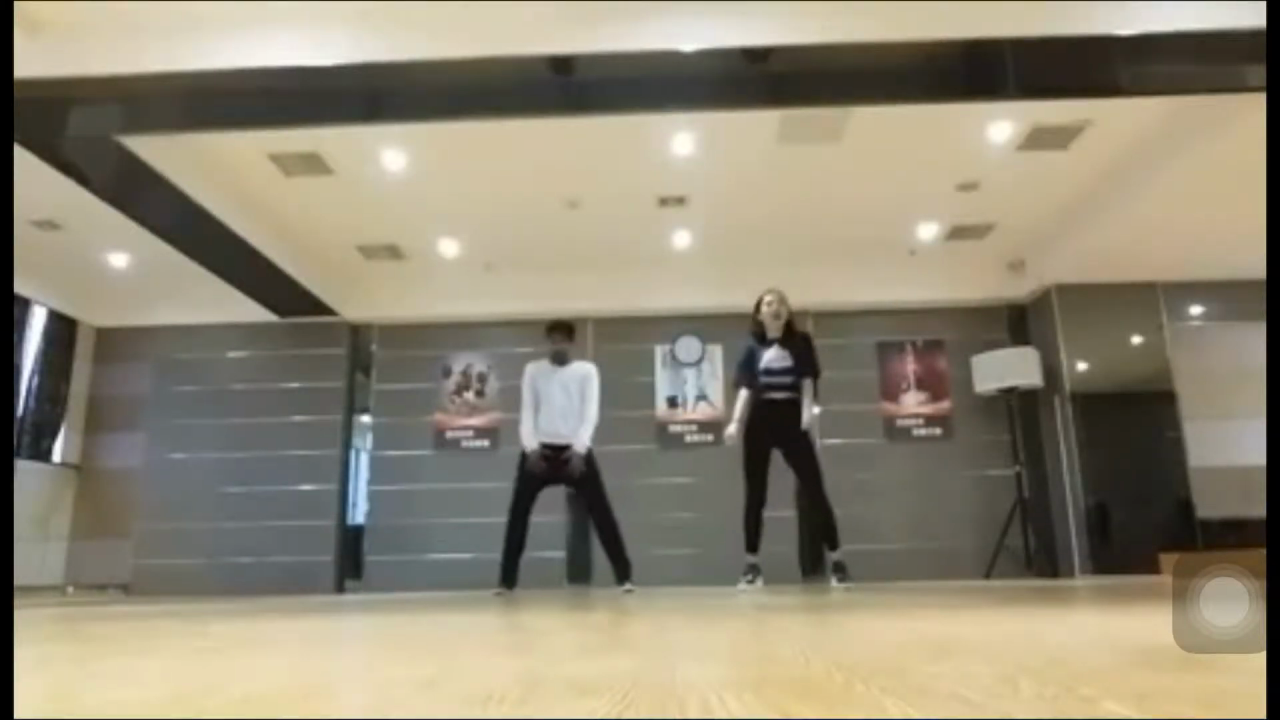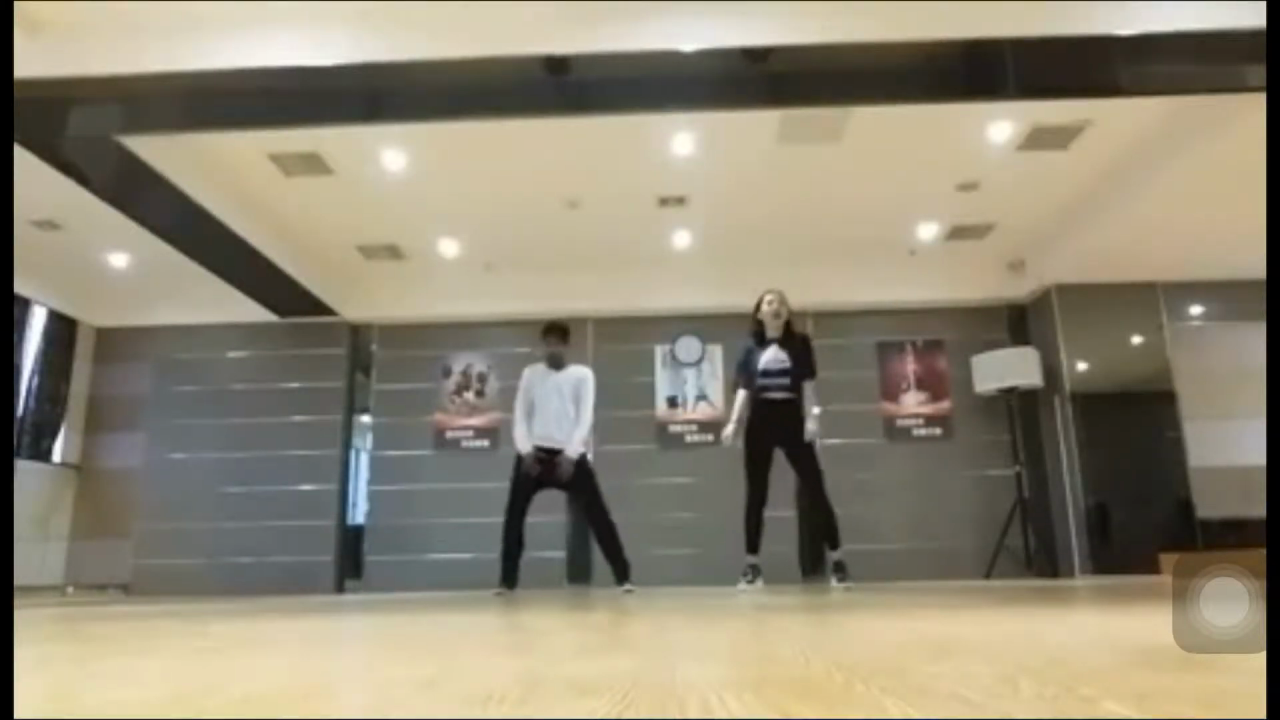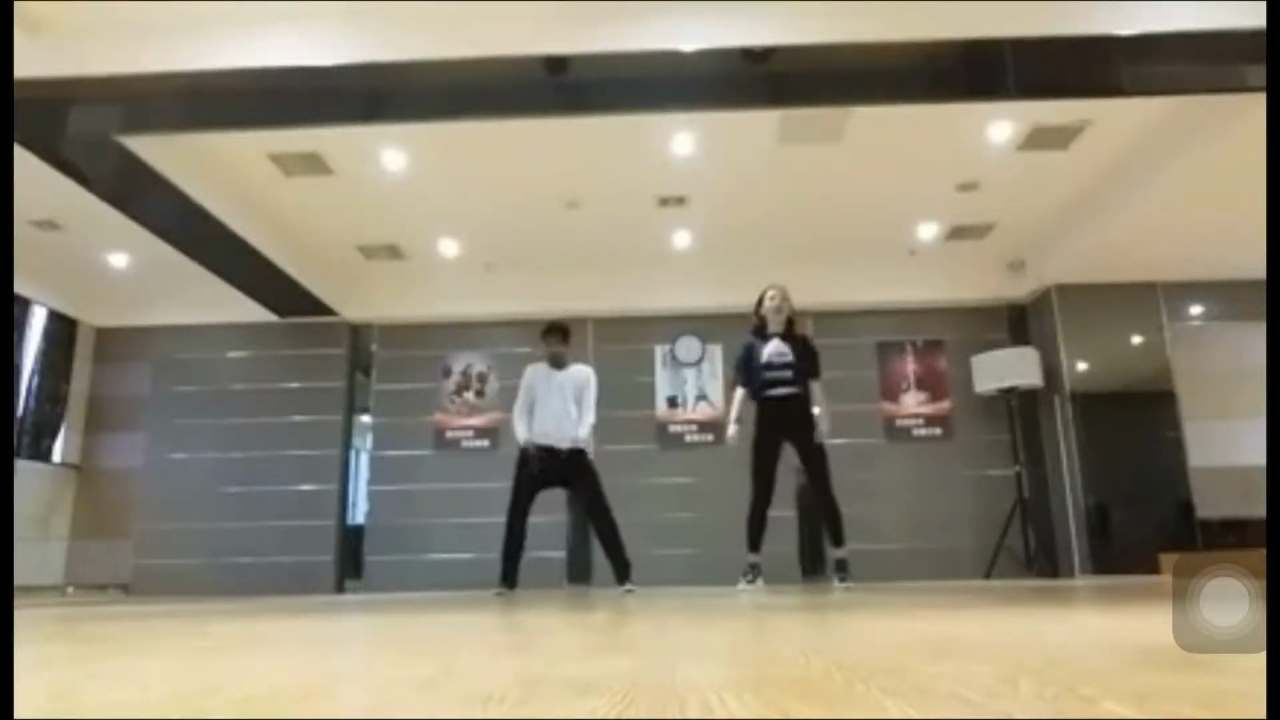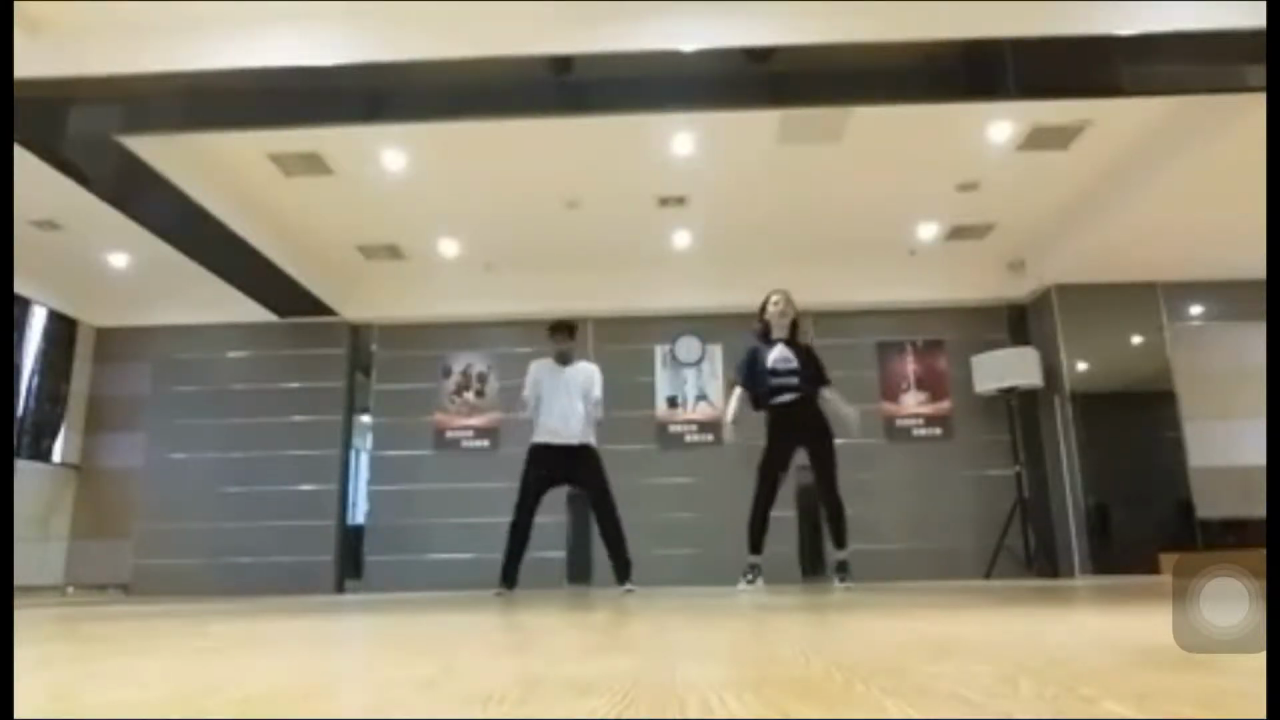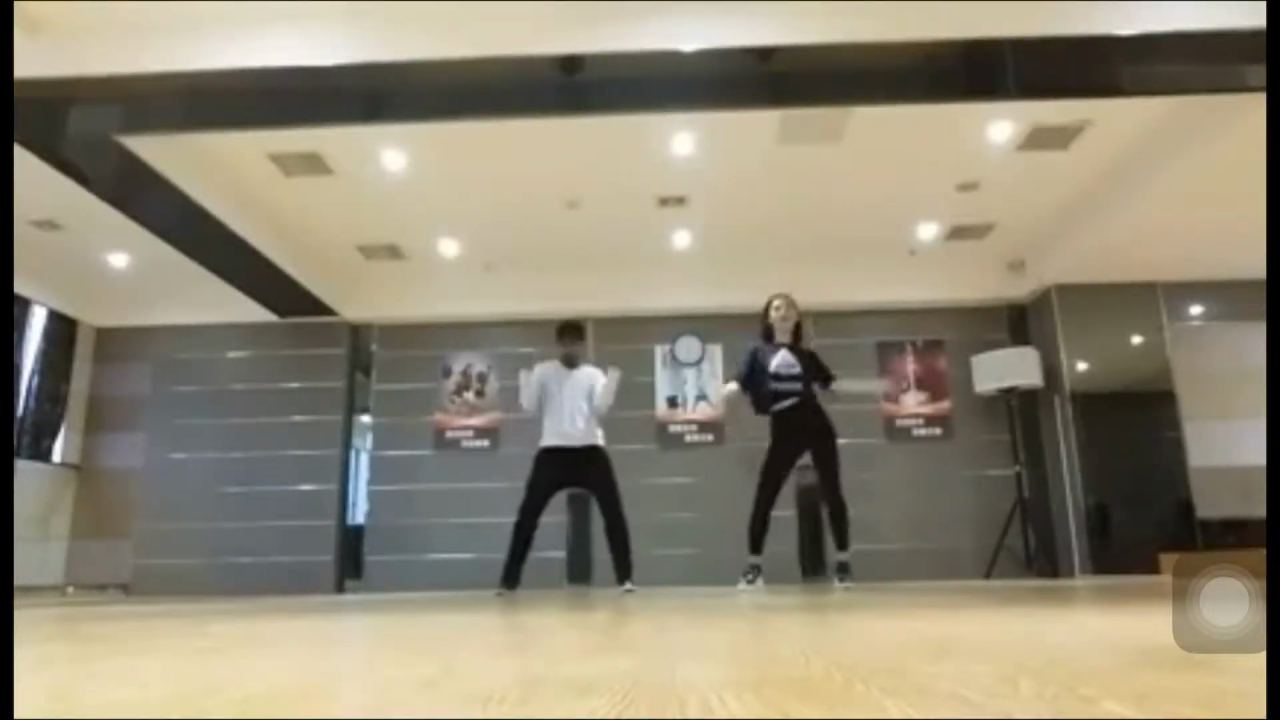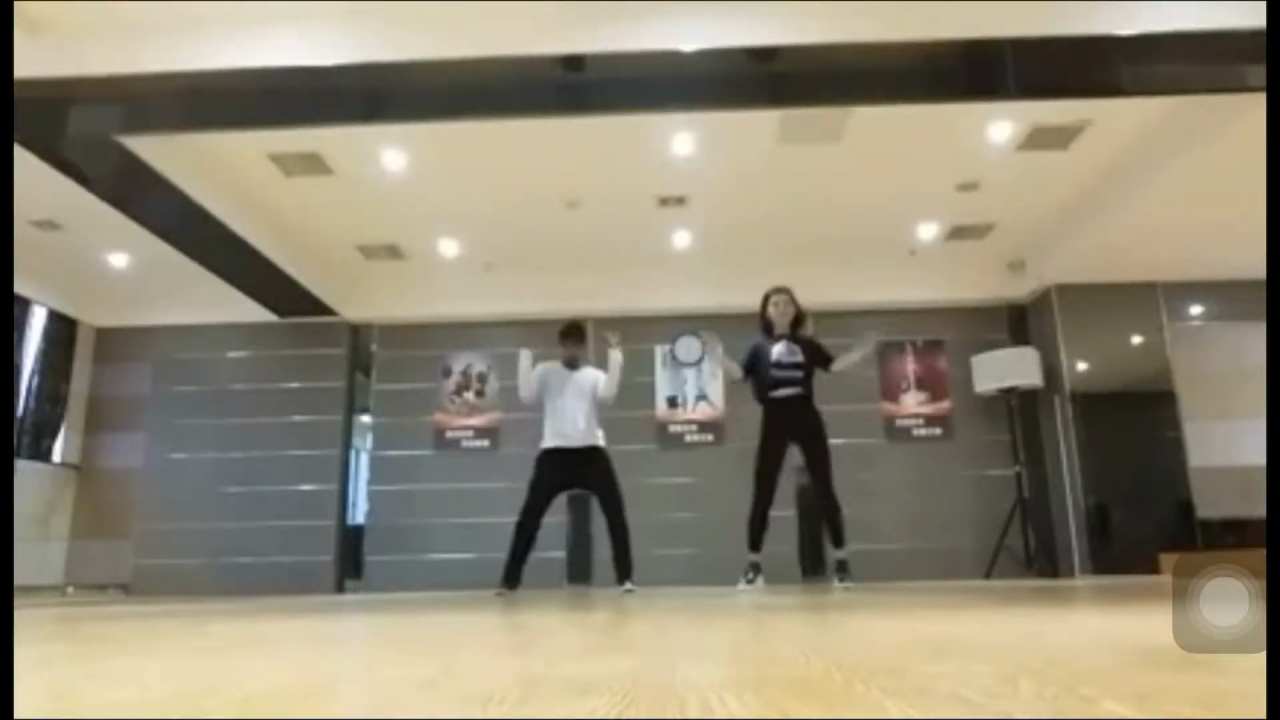
dt=0.1s
person 1, frame 1
left shoulder: (801, 342)
right shoulder: (753, 350)
left elbow: (807, 380)
right elbow: (746, 387)
left wrist: (807, 410)
right wrist: (735, 421)
left hip: (792, 423)
right hip: (759, 424)
left knee: (814, 492)
right knee: (755, 496)
left ankle: (836, 562)
right ankle: (752, 566)
person 1, frame 2
left shoulder: (800, 343)
right shoulder: (752, 350)
left elbow: (807, 383)
right elbow: (744, 388)
left wrist: (811, 417)
right wrist: (733, 423)
left hip: (793, 423)
right hip: (760, 424)
left knee: (815, 491)
right knee: (756, 496)
left ankle: (836, 562)
right ankle: (752, 567)
person 1, frame 3
left shoulder: (801, 343)
right shoulder: (753, 346)
left elbow: (812, 380)
right elbow: (742, 385)
left wrist: (820, 414)
right wrist: (733, 420)
left hip: (800, 417)
right hip: (768, 420)
left knee: (821, 489)
right knee: (761, 494)
left ankle: (840, 561)
right ankle: (753, 565)
person 1, frame 4
left shoulder: (804, 351)
right shoulder: (757, 350)
left elbow: (823, 387)
right elbow: (742, 387)
left wrist: (846, 410)
right wrist: (729, 416)
left hip: (812, 422)
right hip: (779, 426)
left knee: (829, 492)
right knee: (763, 496)
left ankle: (841, 562)
right ankle: (753, 566)
person 1, frame 5
left shoulder: (806, 355)
right shoulder: (759, 353)
left elbow: (829, 383)
right elbow: (740, 384)
right wrist: (723, 393)
left hip: (815, 426)
right hip: (783, 431)
left knee: (833, 494)
right knee: (764, 498)
left ankle: (842, 563)
right ankle: (754, 566)
person 1, frame 6
left shoulder: (808, 344)
right shoulder: (761, 347)
left elbow: (833, 366)
right elbow: (740, 373)
left wrist: (862, 351)
right wrist: (719, 355)
left hip: (807, 420)
right hip: (774, 422)
left knee: (824, 490)
right knee: (762, 493)
left ankle: (841, 562)
right ankle: (753, 565)
person 2, frame 1
left shoulder: (587, 371)
right shoulder: (533, 370)
left elbow: (590, 413)
right elbow: (527, 411)
left wrist: (578, 448)
right wrist: (530, 447)
left hip: (575, 451)
right hip: (540, 450)
left knee: (601, 511)
right knee: (518, 511)
left ankle: (624, 575)
right ankle: (507, 579)
person 2, frame 2
left shoulder: (583, 375)
right shoulder: (530, 374)
left elbow: (585, 418)
right elbow: (521, 415)
left wrist: (570, 454)
right wrist: (524, 450)
left hip: (570, 455)
right hip: (535, 453)
left knee: (597, 513)
right knee: (514, 513)
left ankle: (623, 575)
right ankle: (507, 579)
person 2, frame 3
left shoulder: (584, 373)
right shoulder: (532, 372)
left elbow: (587, 415)
right elbow: (520, 410)
left wrist: (579, 437)
right wrist: (523, 437)
left hip: (573, 452)
right hip: (537, 451)
left knee: (599, 511)
right knee: (516, 512)
left ankle: (623, 575)
right ankle: (508, 578)
person 2, frame 4
left shoulder: (590, 370)
right shoulder: (538, 368)
left elbow: (594, 413)
right elbow: (530, 407)
left wrist: (597, 408)
right wrist: (526, 403)
left hip: (581, 448)
right hip: (545, 448)
left knee: (606, 509)
right knee: (523, 512)
left ankle: (624, 575)
right ankle: (508, 578)
person 2, frame 5
left shoulder: (594, 375)
right shoulder: (544, 371)
left elbow: (601, 407)
right elbow: (531, 406)
left wrist: (613, 381)
right wrist: (525, 383)
left hip: (589, 450)
right hip: (553, 451)
left knee: (613, 510)
right knee: (528, 513)
left ankle: (624, 576)
right ankle: (510, 578)
person 2, frame 6
left shoulder: (595, 376)
right shoulder: (546, 371)
left elbow: (607, 394)
right elbow: (527, 396)
left wrist: (615, 356)
right wrist: (525, 359)
left hip: (590, 451)
right hip: (554, 452)
left knee: (614, 510)
right knee: (530, 513)
left ankle: (625, 576)
right ankle: (510, 578)
